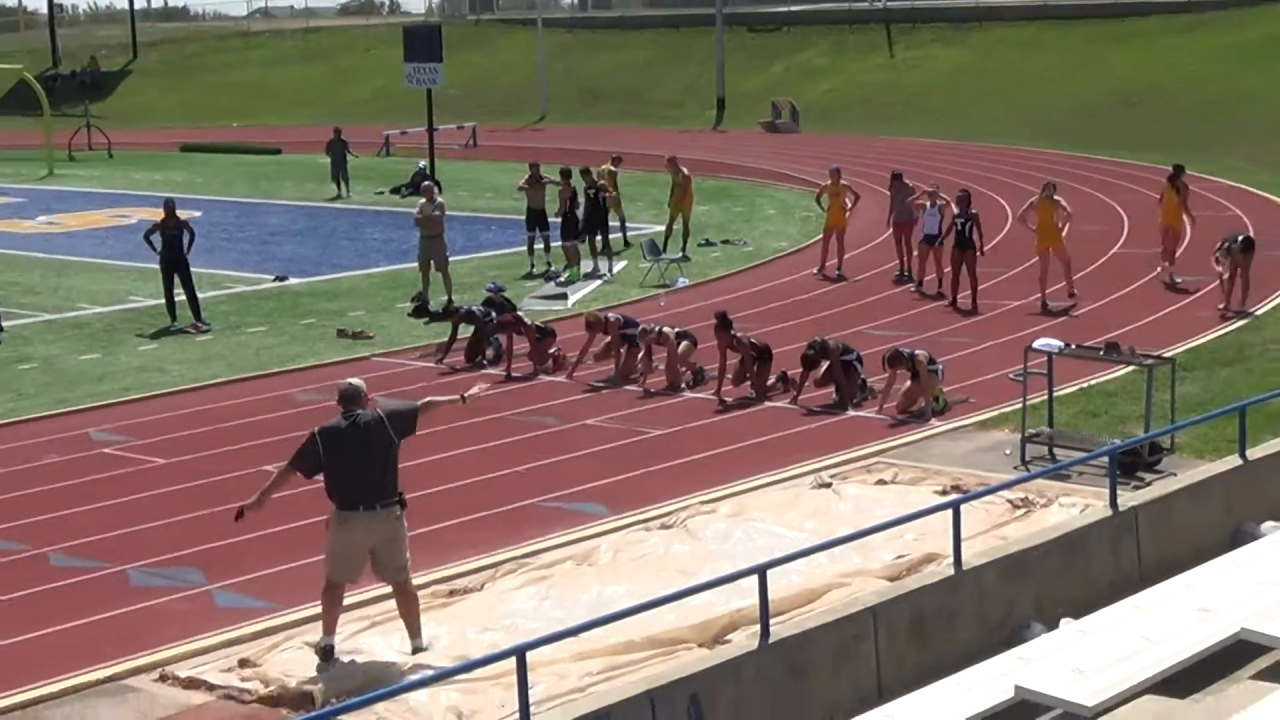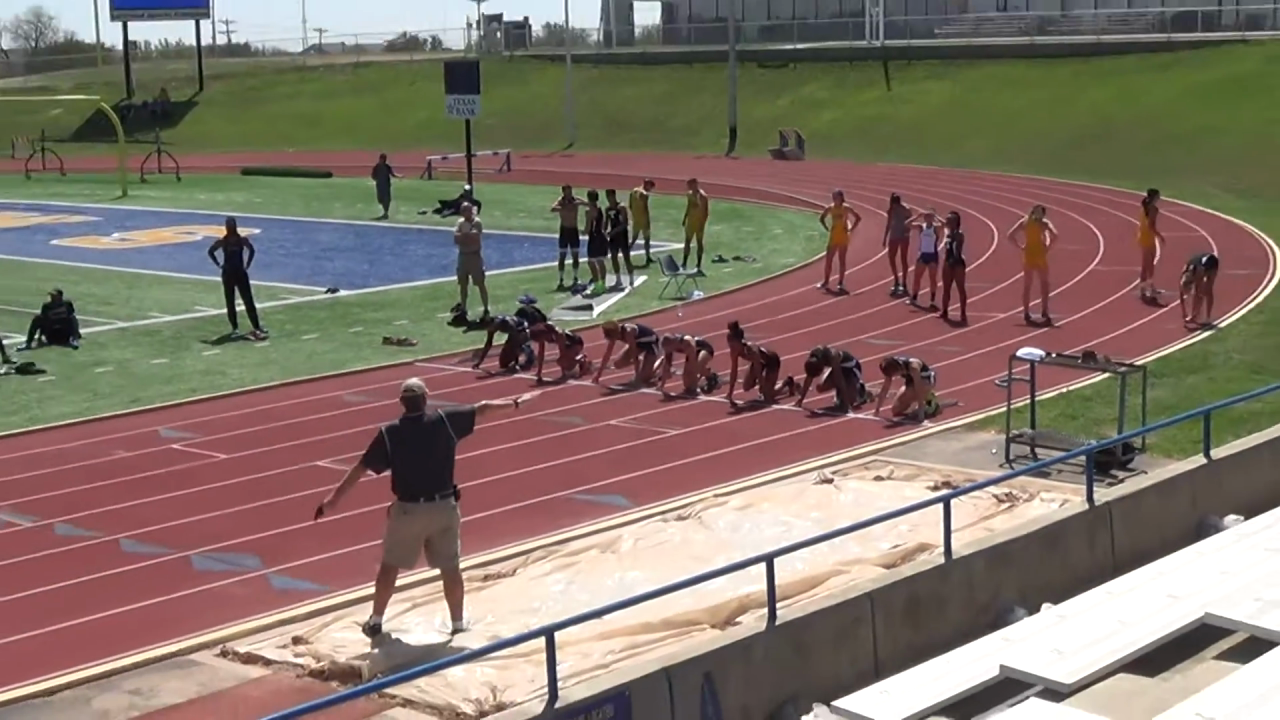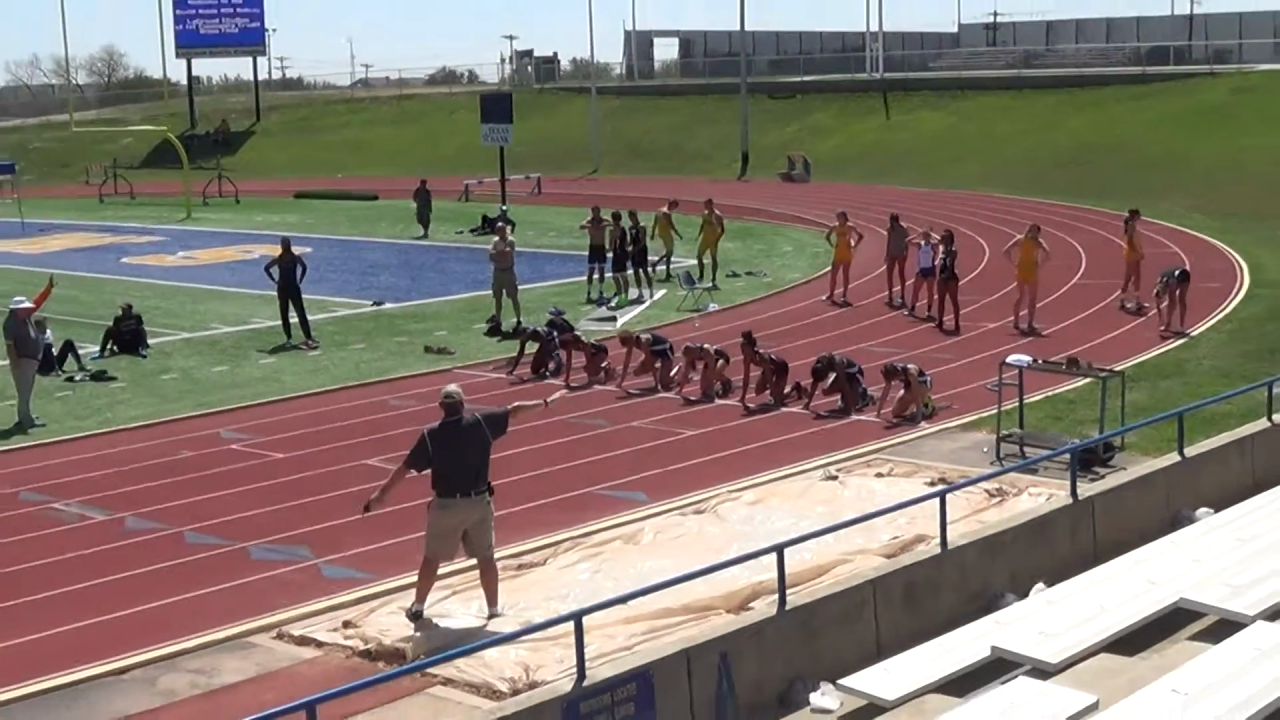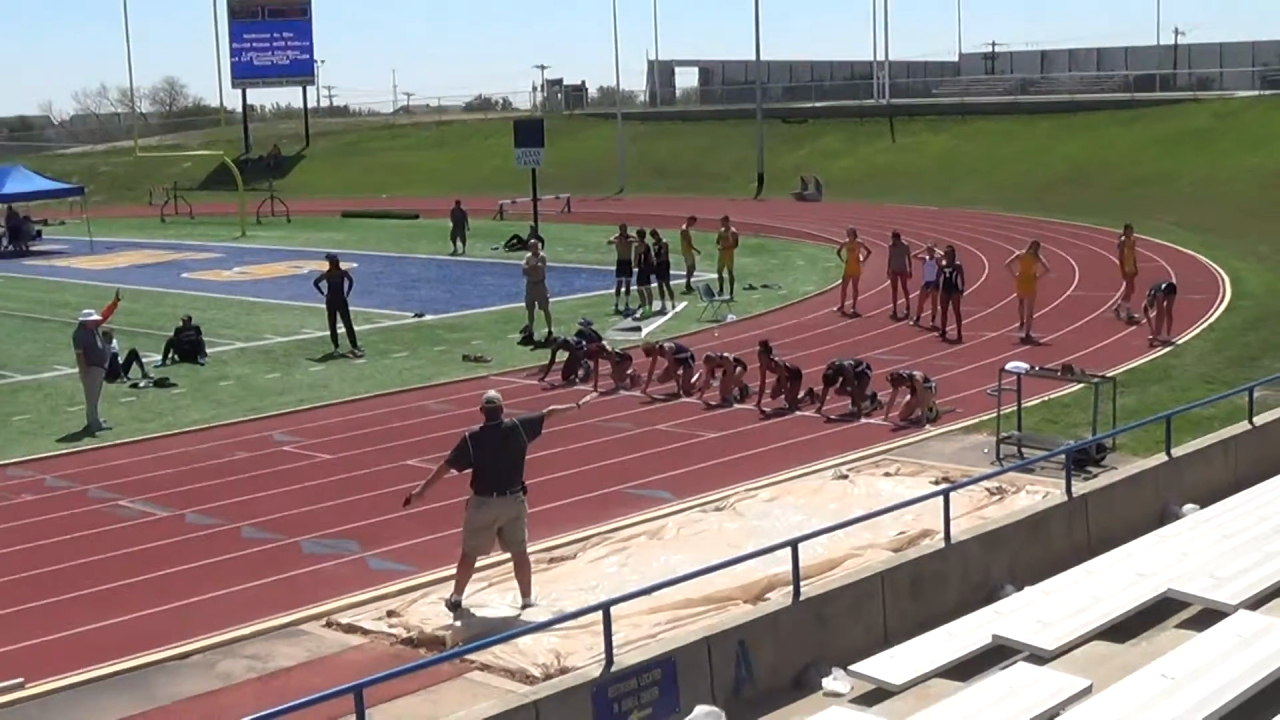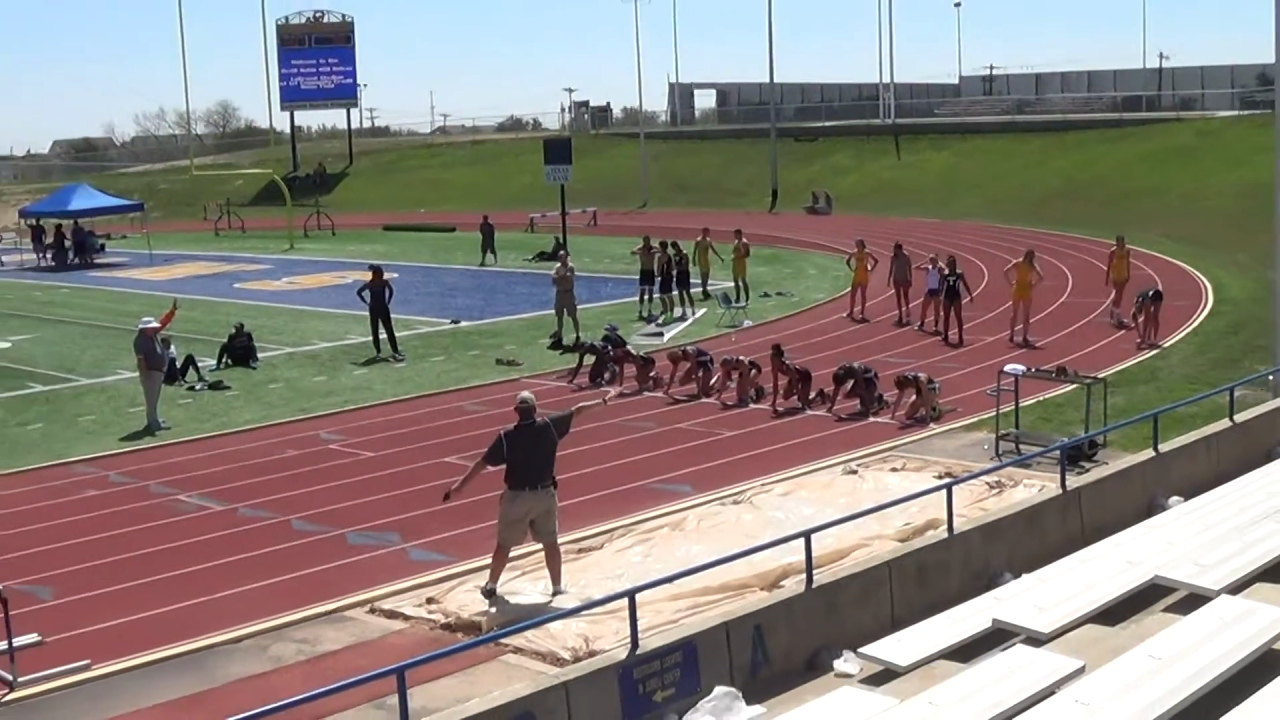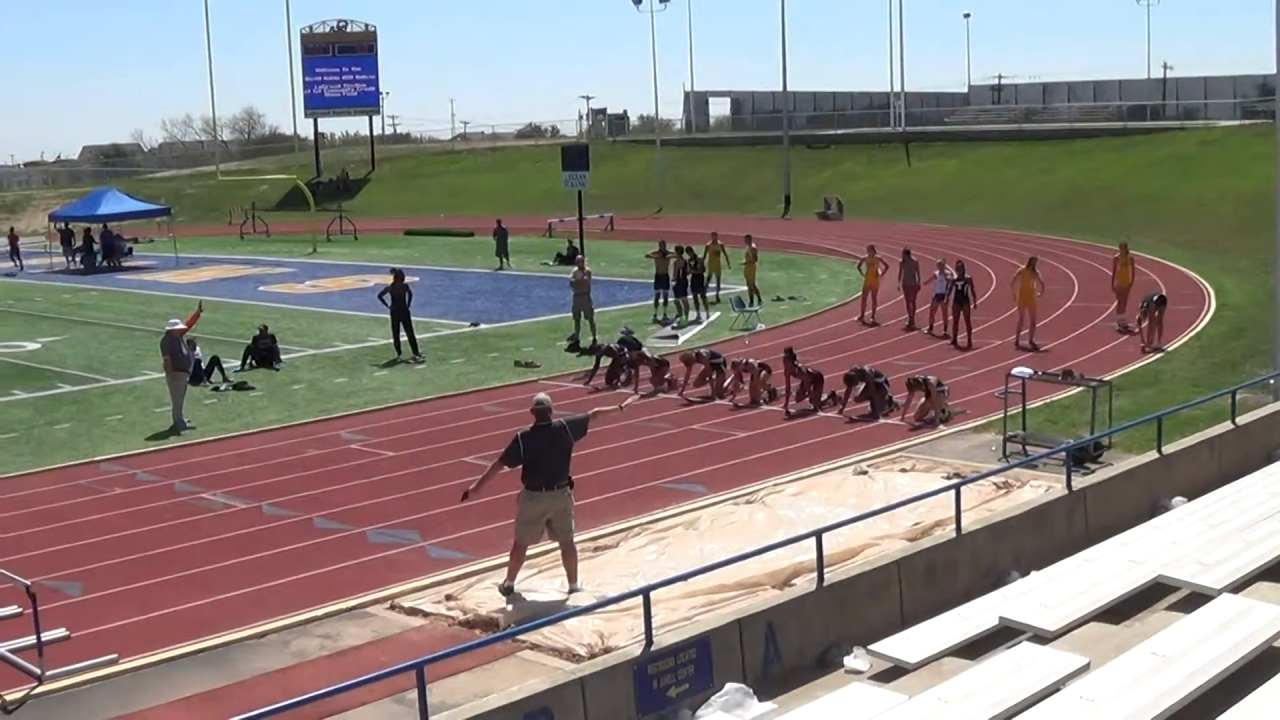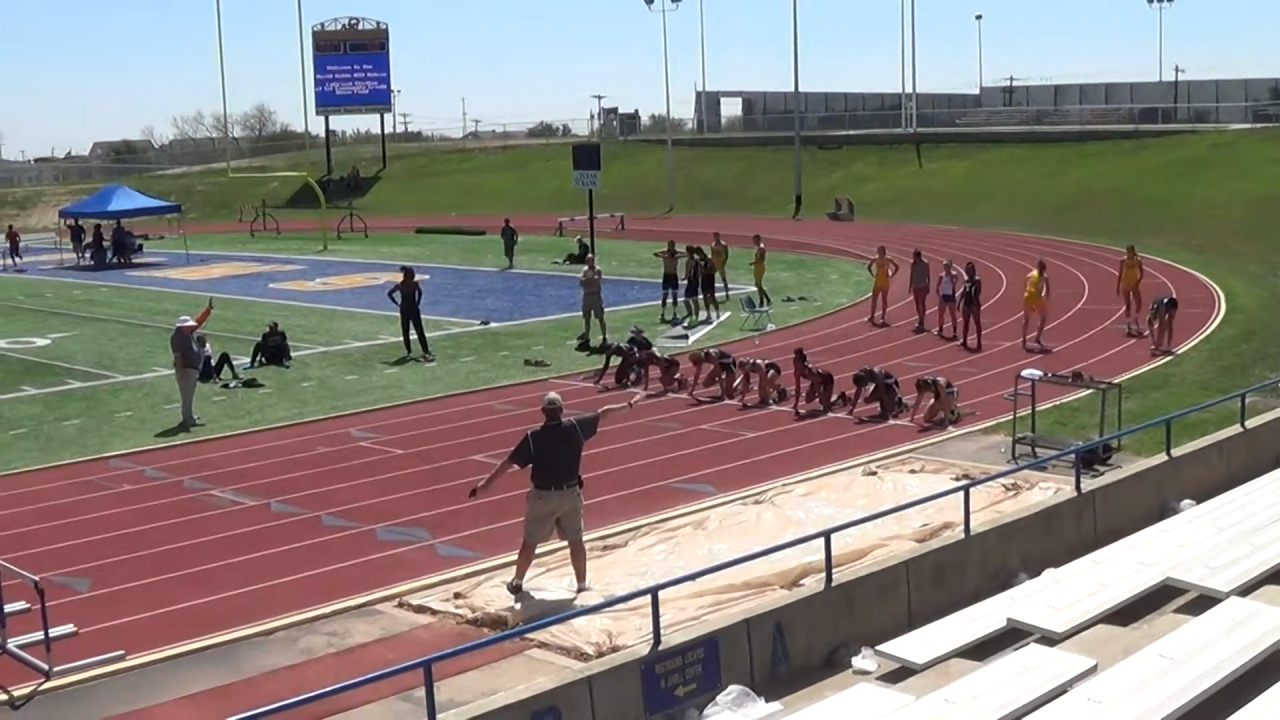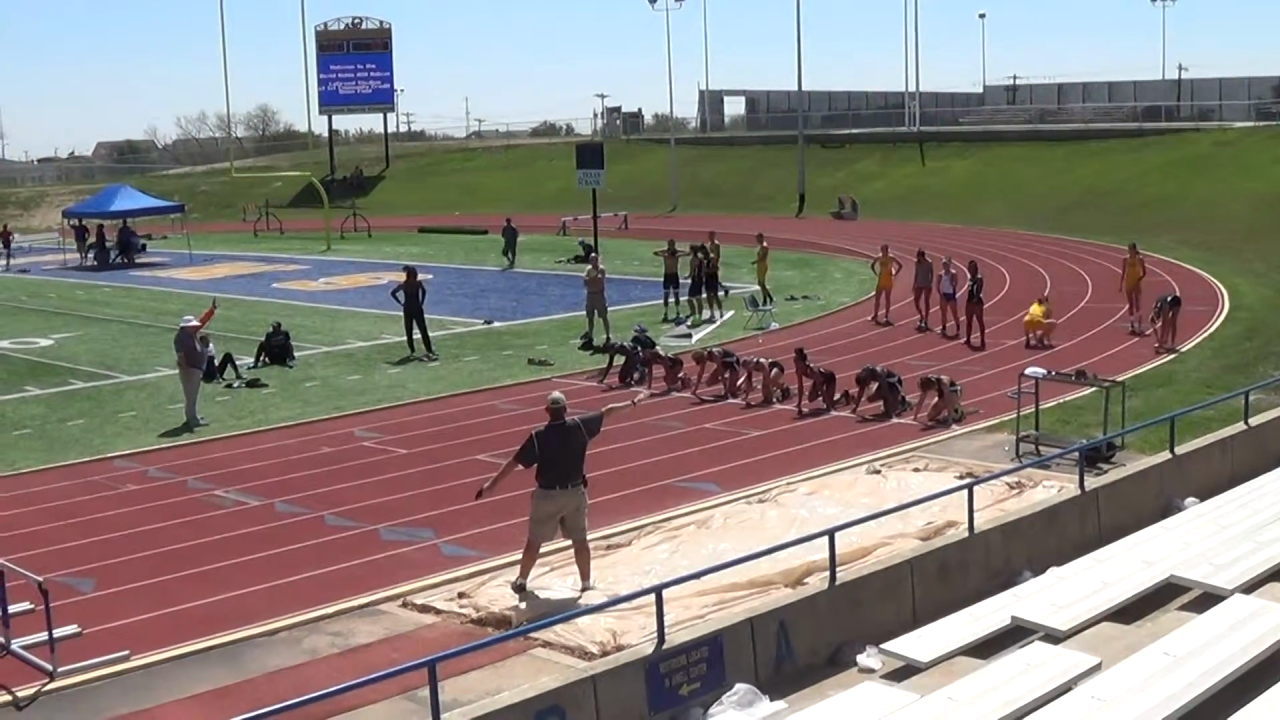
dt=0.3s
person 1, frame 1
left shoulder: (323, 434)
right shoulder: (384, 420)
left elbow: (290, 469)
right elbow: (426, 407)
left wrist: (260, 499)
left hip: (347, 519)
right hip: (387, 515)
left knee: (335, 581)
right knee: (402, 582)
left ankle: (327, 643)
person 1, frame 2
left shoulder: (389, 433)
right shoulder: (444, 420)
left elbow: (362, 467)
right elbow: (483, 409)
left wrist: (335, 496)
right wrist: (516, 402)
left hip: (407, 510)
right hip: (444, 506)
left knee: (390, 566)
right knee: (450, 568)
left ankle: (375, 621)
right ankle: (458, 624)
person 1, frame 3
left shoulder: (431, 436)
right shoulder: (481, 423)
left elbow: (405, 467)
right elbow: (514, 410)
left wrist: (381, 494)
right wrist: (546, 402)
left hip: (446, 505)
right hip: (478, 502)
left knee: (431, 559)
right knee: (486, 558)
left ankle: (417, 608)
right ankle: (494, 610)
person 1, frame 4
left shoulder: (472, 438)
right shoulder: (518, 427)
left elbow: (446, 466)
right elbow: (549, 413)
left wrist: (421, 489)
right wrist: (577, 405)
left hip: (483, 503)
right hip: (513, 500)
left knee: (469, 553)
right knee: (520, 552)
left ankle: (456, 599)
right ankle: (527, 601)
person 1, frame 5
left shoulder: (507, 437)
right shoulder: (549, 426)
left elbow: (482, 463)
right elbow: (577, 411)
left wrist: (460, 485)
left hip: (517, 497)
right hip: (545, 495)
left knee: (504, 545)
right knee: (551, 543)
left ankle: (491, 587)
right ankle: (557, 588)
person 1, frame 6
left shoulder: (523, 438)
right shoulder: (565, 427)
left elbow: (499, 464)
right elbow: (594, 414)
left wrist: (478, 485)
left hip: (533, 497)
right hip: (561, 494)
left knee: (521, 543)
right knee: (567, 542)
left ankle: (508, 584)
right ankle: (574, 586)
person 1, frame 7
left shoulder: (533, 437)
right shoulder: (575, 427)
left elbow: (509, 462)
right elbow: (604, 413)
left wrist: (486, 483)
left hip: (543, 496)
right hip: (570, 494)
left knee: (529, 542)
right knee: (576, 541)
left ankle: (517, 583)
right ankle: (582, 585)
person 1, frame 8
left shoulder: (538, 437)
right shoulder: (579, 426)
left elbow: (513, 462)
right elbow: (608, 411)
left wrist: (491, 484)
left hip: (547, 495)
right hip: (575, 493)
left knee: (534, 542)
right knee: (580, 540)
left ankle: (521, 582)
right ankle: (586, 584)
